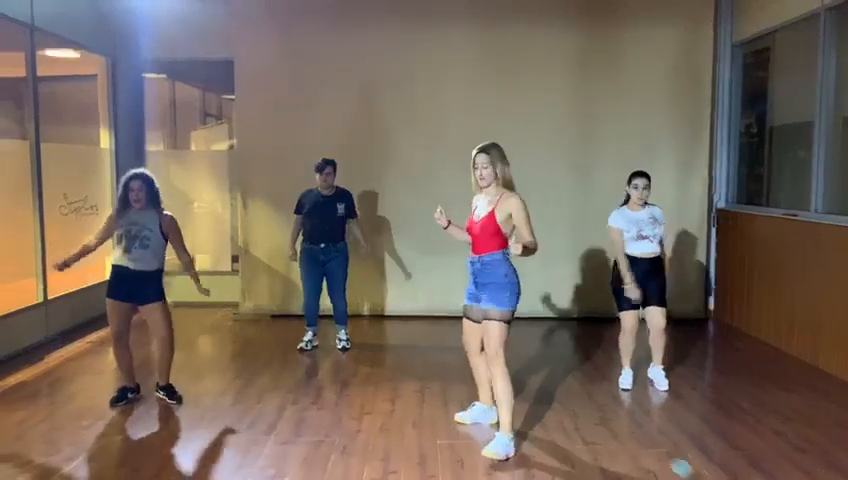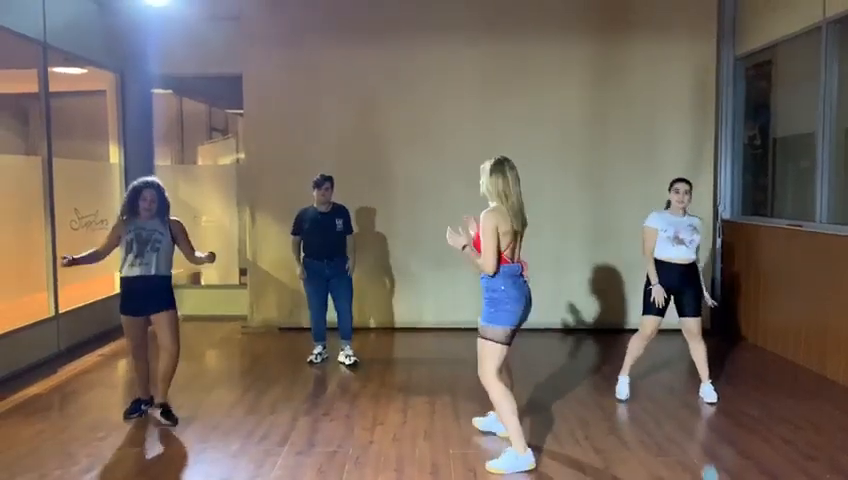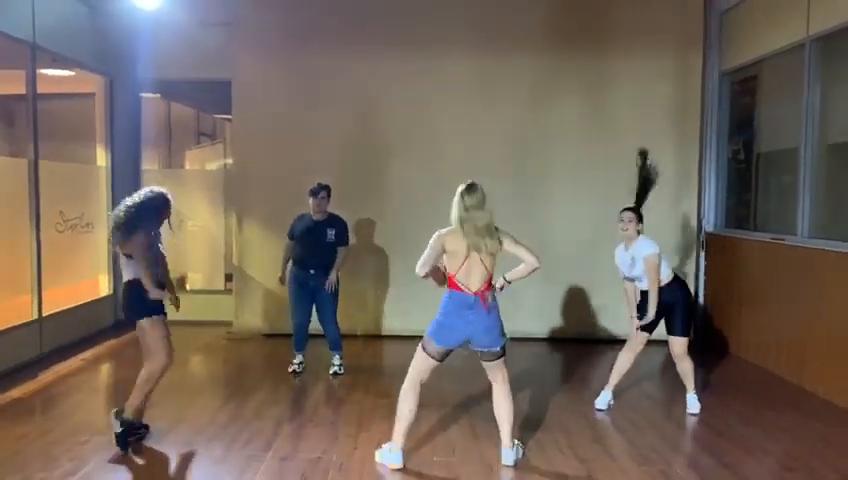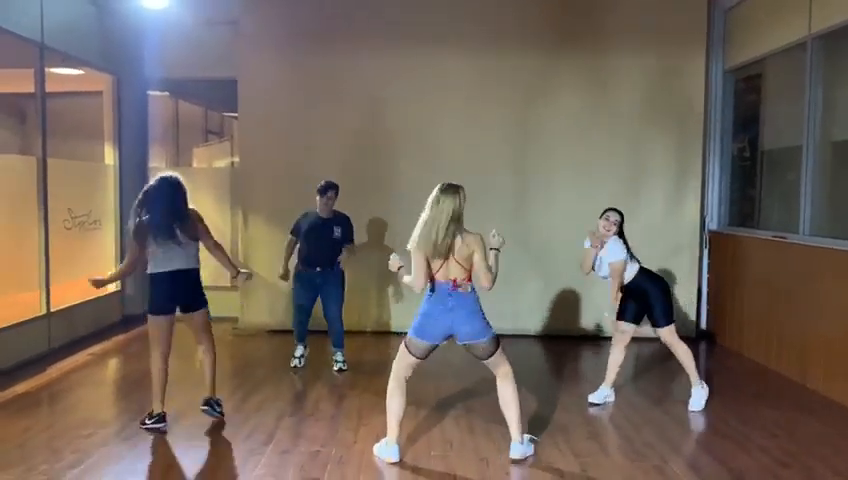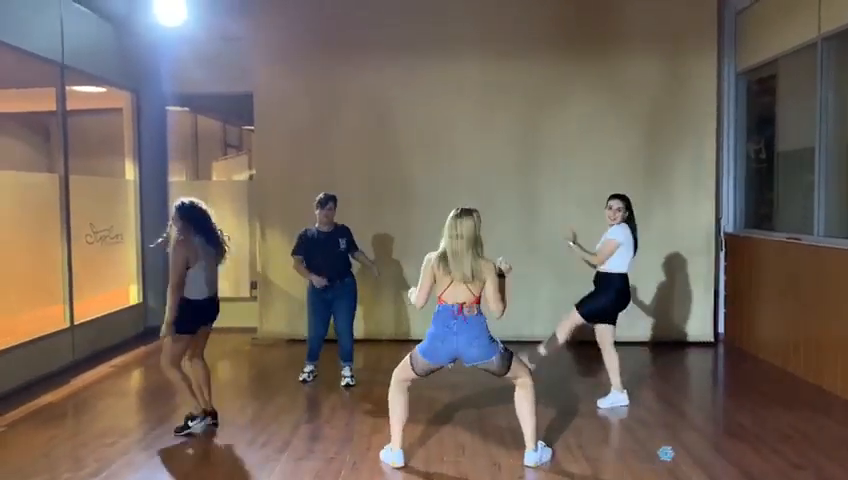
dt=0.7s
person 1, frame 1
left shoulder: (512, 201)
right shoulder: (477, 201)
left elbow: (531, 244)
left wrist: (521, 247)
right wrist: (446, 225)
left hip: (499, 279)
right hip: (476, 279)
left knee: (494, 355)
right knee: (472, 348)
left ankle: (505, 436)
right ankle: (486, 406)
person 1, frame 2
left shoulder: (490, 215)
right shoulder: (516, 214)
left elbow: (489, 268)
left wrist: (463, 246)
right wrist: (476, 240)
left hip: (502, 296)
right hip: (518, 291)
left knee: (488, 374)
right knee: (495, 363)
left ankle: (521, 452)
right ankle: (500, 418)
person 1, frame 3
left shoulder: (445, 237)
right shoulder: (497, 237)
left elbow: (422, 269)
right elbow: (532, 262)
left wrist: (439, 275)
right wrist: (505, 280)
left hip: (453, 314)
right hip: (486, 317)
left knee: (413, 379)
right knee: (500, 380)
left ankle: (394, 451)
right ankle: (509, 449)
person 1, frame 4
left shoulder: (421, 238)
right shoulder: (472, 240)
left elbow: (418, 285)
right elbow: (486, 283)
left wrist: (400, 270)
right wrist: (494, 250)
left hip: (434, 313)
right hip: (468, 313)
left knee: (399, 374)
right knee: (504, 373)
left ankle: (390, 446)
right ankle: (518, 443)
person 1, frame 5
left shoulder: (434, 260)
right shoulder: (487, 266)
left elbow: (419, 302)
right elbow: (497, 311)
left wrist: (411, 291)
right wrist: (500, 276)
left hip: (441, 335)
right hip: (474, 336)
left knee: (399, 380)
right knee: (523, 379)
left ankle: (395, 451)
right ankle: (533, 451)
person 2, frame 1
left shoulder: (164, 220)
right shoulder: (118, 216)
left elbow: (182, 253)
right elbow: (95, 241)
left wrist: (197, 283)
right wrist: (70, 260)
left hip: (149, 282)
right hip: (120, 280)
left knee: (165, 335)
right knee: (118, 336)
left ankle: (163, 384)
right ankle: (129, 387)
person 2, frame 2
left shoulder: (171, 225)
right shoulder: (124, 225)
left elbow: (190, 254)
right elbow: (100, 253)
left wrist: (203, 257)
right wrist: (75, 260)
left hip: (160, 289)
right hip: (132, 289)
left knee: (170, 348)
right knee: (137, 350)
left ankle: (161, 402)
right ankle: (142, 399)
person 2, frame 3
left shoulder: (147, 233)
right shoulder: (140, 233)
left elbow: (158, 266)
right elbow: (142, 261)
left wrist: (171, 291)
right wrist: (154, 289)
left hip: (146, 297)
right hip: (142, 296)
left knee: (153, 359)
right knee: (162, 357)
left ankle: (132, 420)
right ankle: (126, 414)
person 2, frame 4
left shoulder: (143, 226)
right shoulder: (191, 218)
left elbow: (130, 265)
right elbow: (214, 247)
left wrist: (105, 281)
right wrist: (236, 272)
left hip: (160, 287)
right hip: (189, 283)
left knee: (159, 351)
right knee: (206, 342)
left ankle: (158, 413)
right ankle: (211, 399)
person 2, frame 5
left shoulder: (182, 245)
right shoulder: (209, 242)
left elbow: (175, 285)
left wrist: (168, 321)
left hip: (191, 308)
right hip: (210, 304)
left knee: (169, 363)
right knee: (196, 357)
left ankle: (198, 412)
right ankle: (208, 411)
person 3, frame 1
left shoulder: (656, 212)
right shoulder: (618, 216)
right elbow: (620, 252)
left wrist: (665, 263)
right wrist: (629, 282)
left hip: (653, 270)
right hip: (627, 269)
left knee: (658, 325)
right knee: (629, 326)
left ankle: (656, 368)
right ankle: (626, 370)
person 3, frame 2
left shoulder: (696, 223)
right shoulder: (657, 218)
left elbow: (693, 255)
right elbow: (648, 253)
left wrist: (703, 289)
right wrist: (655, 284)
left hip: (689, 277)
right hip: (662, 274)
left knee: (694, 333)
right knee: (647, 331)
left ankle: (706, 384)
right ankle: (623, 377)
person 3, frame 3
left shoulder: (647, 246)
right shoulder: (619, 253)
left elbow: (654, 282)
right elbow: (629, 286)
left wrist: (652, 311)
right wrist: (634, 317)
left hip: (674, 296)
right hip: (648, 296)
left knee: (679, 353)
right knee: (632, 346)
left ankle: (691, 396)
right ankle: (607, 392)
person 3, frame 4
left shoulder: (615, 247)
right shoulder: (593, 240)
left elbow: (615, 285)
right elbow: (585, 270)
right wrist: (593, 247)
left hip: (651, 288)
right hip: (632, 293)
left knee: (669, 339)
right knee: (619, 339)
left ankle: (698, 386)
right ankle: (606, 389)
person 3, frame 5
left shoulder: (619, 231)
right shoulder: (614, 231)
left elbow: (596, 260)
right elbow: (596, 263)
left wrist: (573, 244)
right wrist: (577, 245)
left hip: (614, 289)
right hip: (608, 290)
left knee: (568, 322)
right knee: (605, 342)
left ankle: (534, 357)
right ankle: (618, 393)
person 4, frame 1
left shoulder: (344, 196)
right shoulder: (306, 197)
left elbow: (352, 221)
right elbow: (298, 221)
left wrist: (362, 241)
right wrist: (292, 246)
left hip: (336, 252)
right hip: (310, 251)
left knee: (338, 295)
right knee: (310, 295)
left ankle: (342, 333)
right ankle: (310, 335)
person 4, frame 2
left shoulder: (342, 212)
right shoulder: (304, 215)
left elbow: (349, 237)
right elbow: (296, 241)
left wrist: (351, 258)
right wrist: (299, 264)
left hip: (339, 267)
right hip: (313, 267)
left knee: (344, 309)
right knee: (316, 310)
left ankle: (346, 349)
right ankle: (320, 347)
person 4, frame 3
left shoulder: (338, 223)
right shoulder: (299, 221)
left elbow: (342, 251)
right elbow: (289, 246)
left wrist: (334, 273)
right wrist: (283, 270)
left hip: (325, 278)
right hip: (299, 276)
left knee: (328, 320)
right knee: (299, 321)
left ankle: (337, 358)
right ankle: (298, 358)
person 4, frame 4
left shoulder: (343, 220)
right shoulder: (305, 218)
left elbow: (350, 245)
right elbow: (292, 242)
left wrist: (347, 252)
right wrist: (285, 265)
left hip: (332, 274)
right hip: (305, 273)
left knee: (334, 316)
right knee: (300, 314)
left ankle: (338, 355)
right ankle: (300, 348)
person 4, frame 5
left shoulder: (343, 231)
right shoulder: (306, 236)
left elbow: (355, 252)
right elbow: (297, 263)
left wrist: (371, 265)
right wrist: (312, 277)
left hip: (344, 288)
right hip: (318, 290)
left knee: (344, 331)
right knee: (316, 332)
left ankle: (347, 370)
right ankle: (310, 367)
